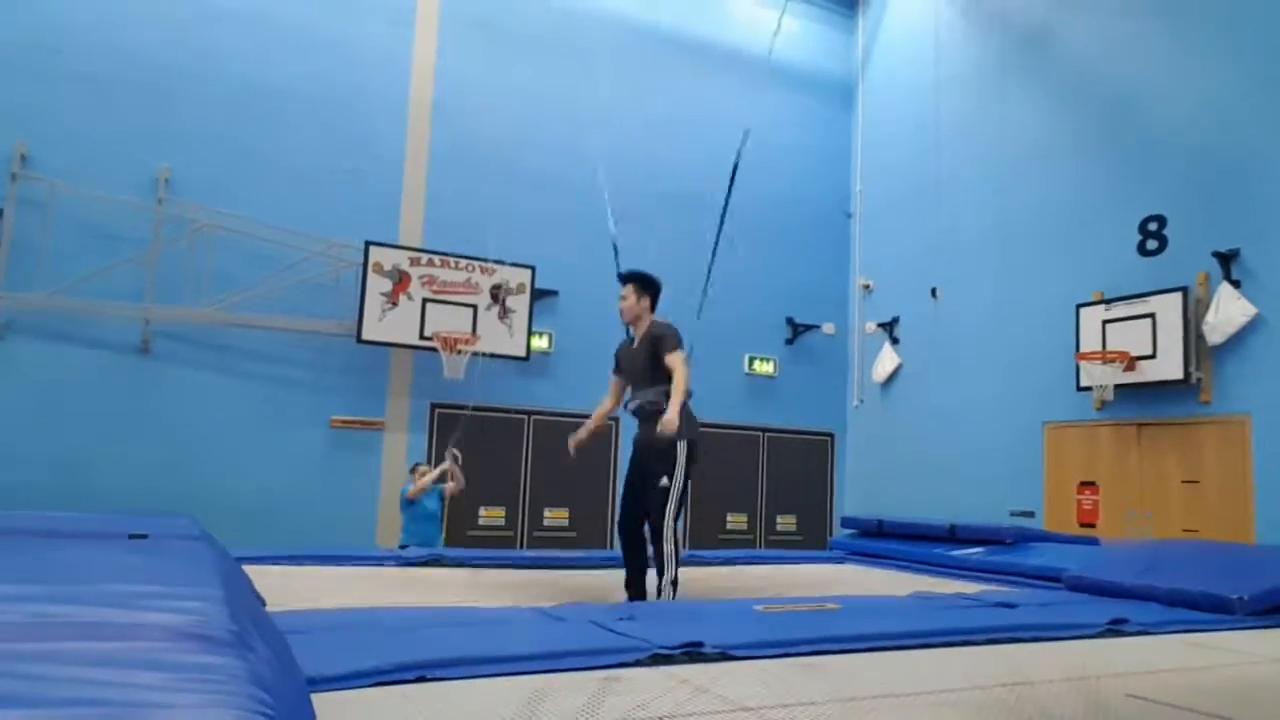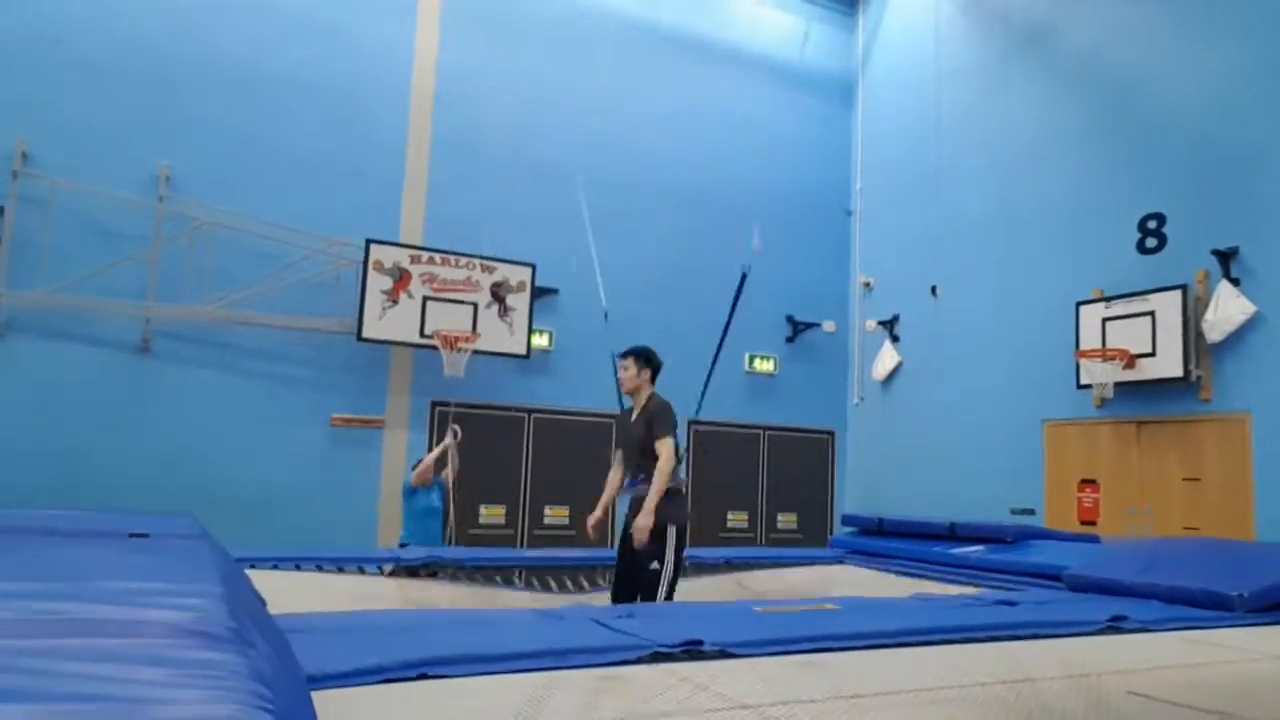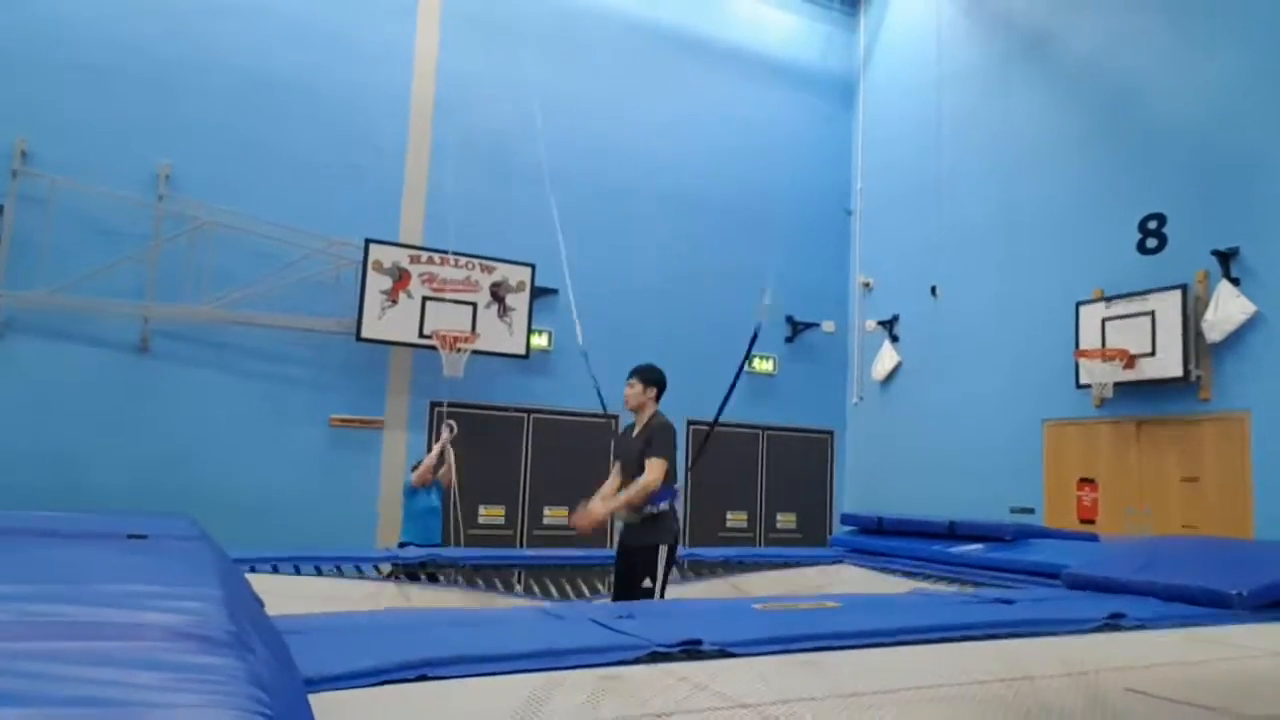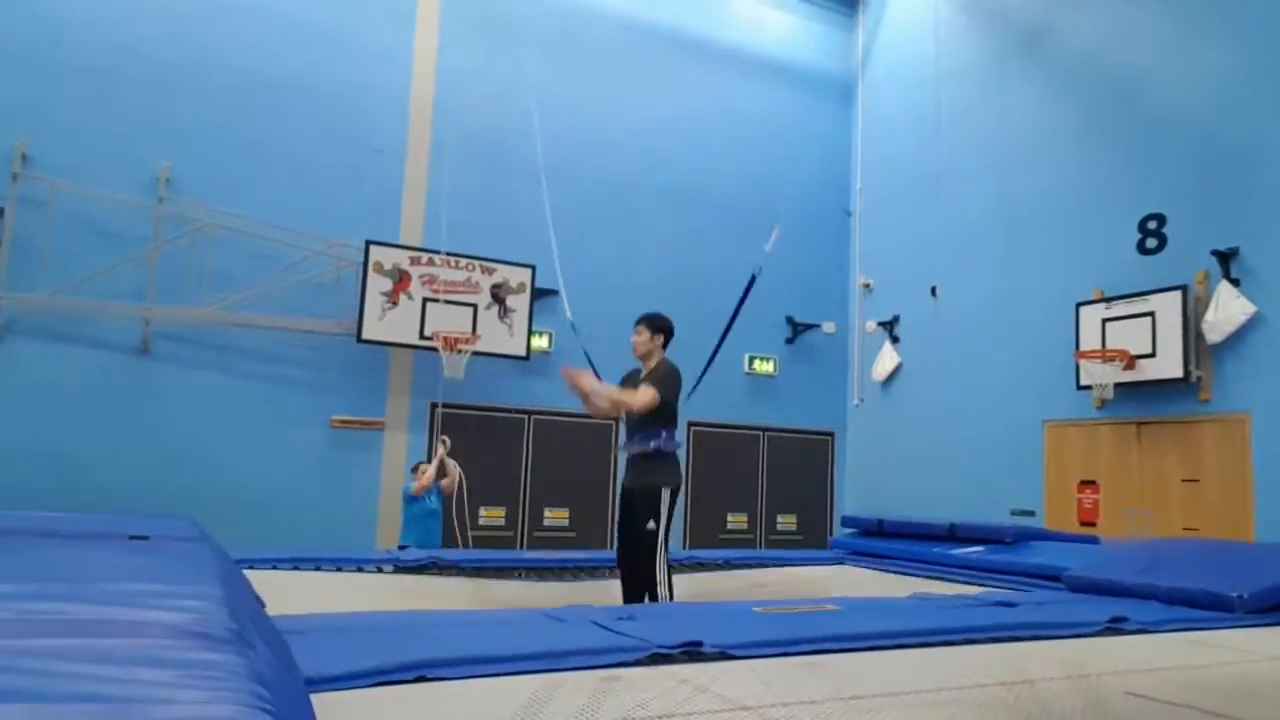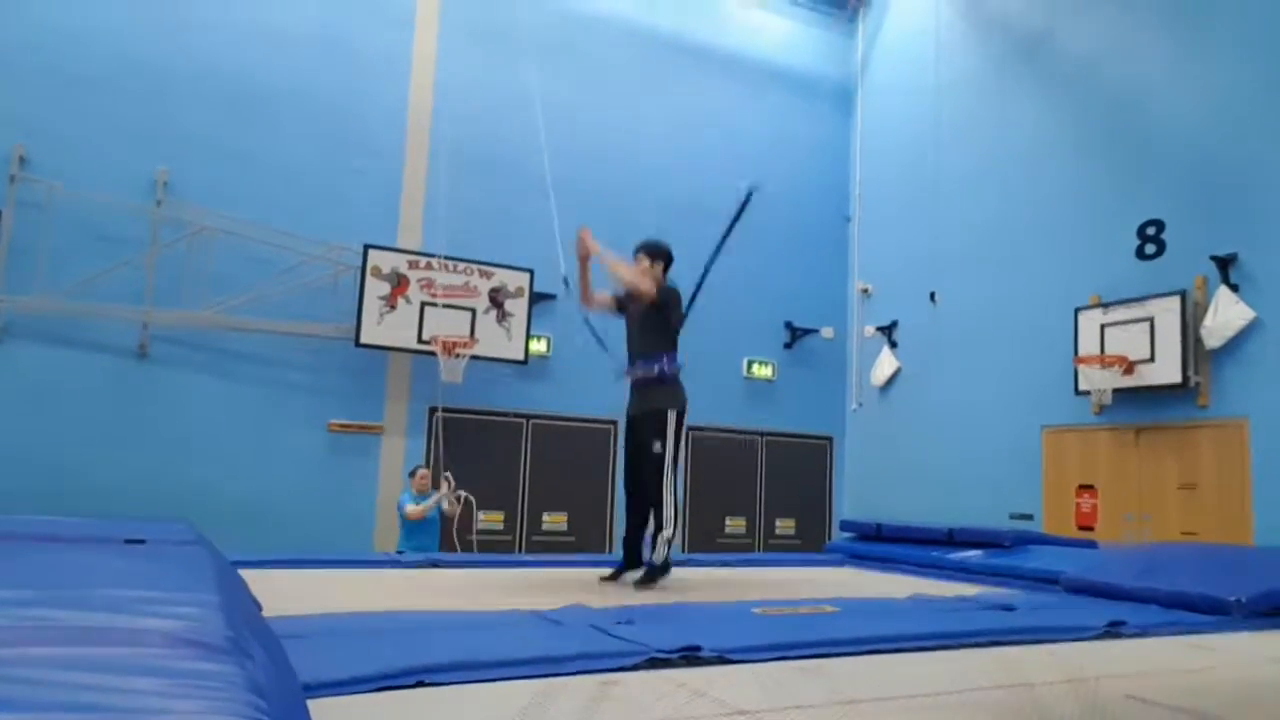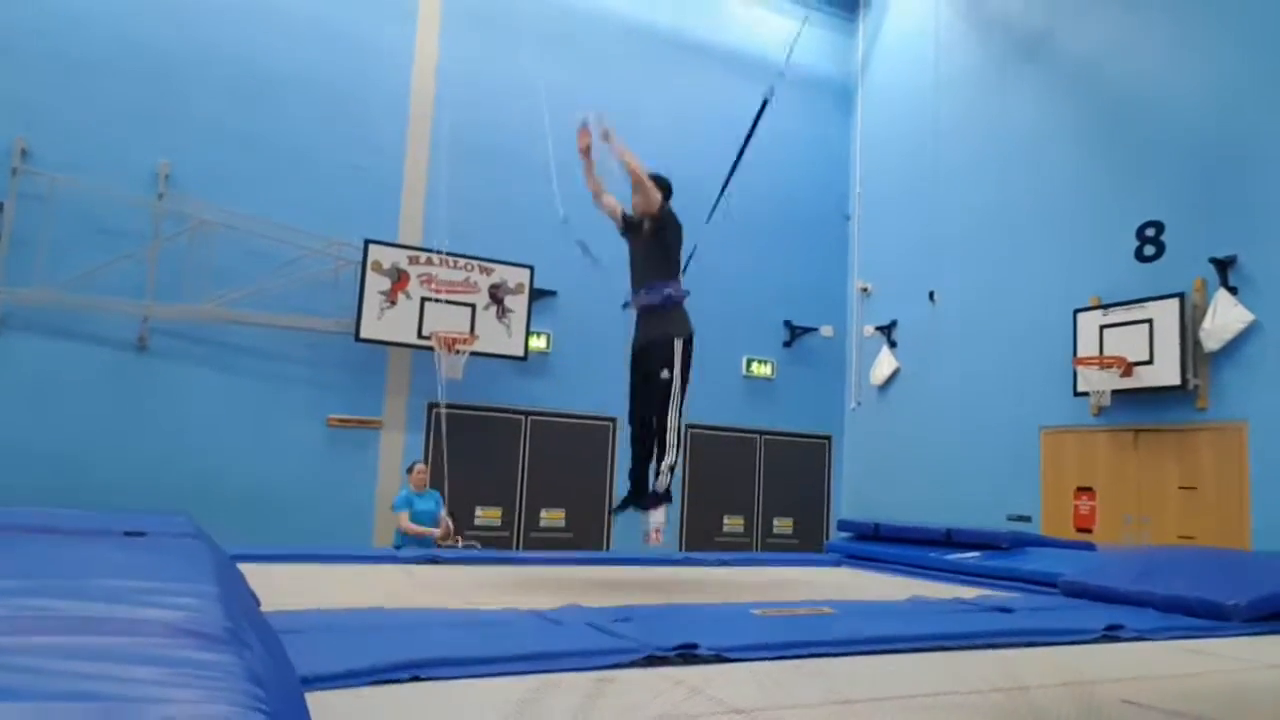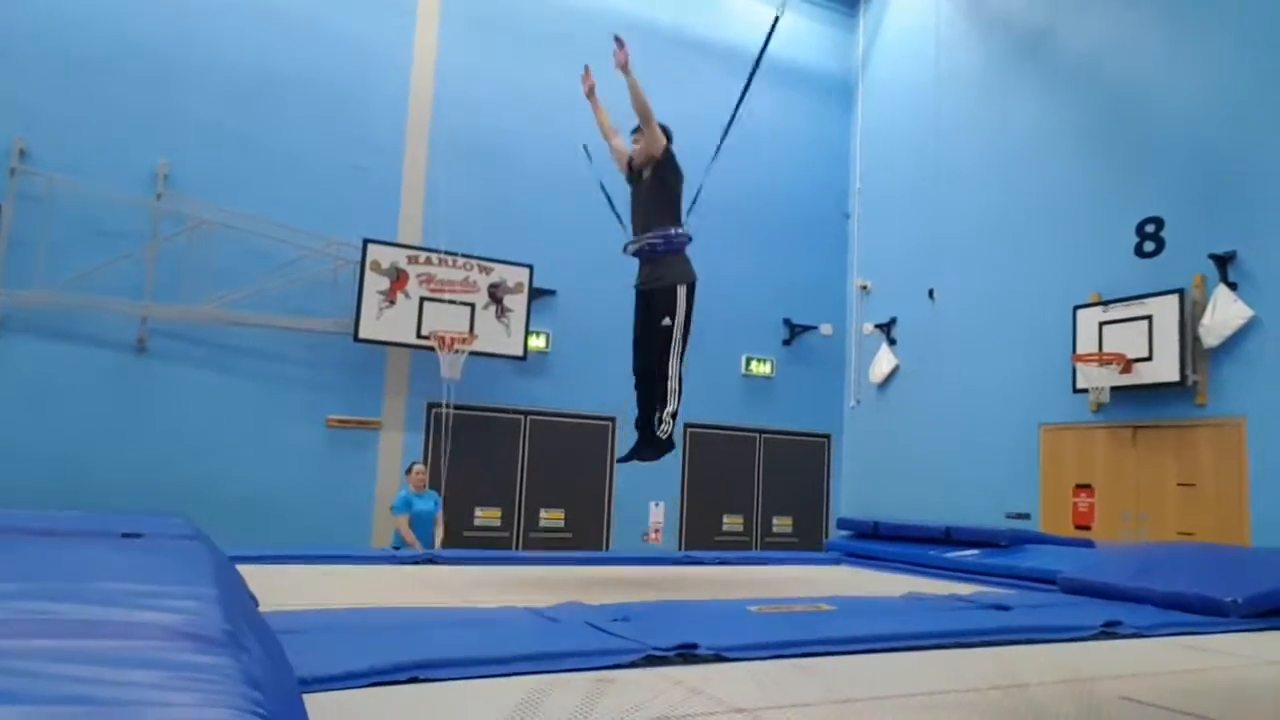
dt=0.1s
person 1, frame 1
left shoulder: (663, 333)
right shoulder: (625, 350)
left elbow: (680, 372)
right elbow: (613, 397)
left wrist: (675, 409)
right wrist: (585, 431)
left hip: (675, 436)
right hip: (647, 438)
left knee: (662, 524)
right knee: (628, 525)
left ankle: (666, 603)
right ankle: (636, 600)
person 1, frame 2
left shoulder: (660, 410)
right shoulder: (625, 418)
left elbow: (667, 462)
right elbow: (618, 471)
left wrist: (649, 511)
right wrist: (600, 511)
left hip: (664, 512)
right hip: (638, 510)
left knee: (655, 593)
right knee: (622, 594)
person 1, frame 3
left shoulder: (662, 429)
right shoulder: (627, 434)
left elbow: (652, 481)
right elbow: (615, 480)
left wrist: (608, 508)
right wrist: (594, 505)
left hip: (657, 529)
right hip: (632, 528)
right knee: (623, 604)
person 1, frame 4
left shoulder: (667, 373)
right shoulder: (632, 379)
left elbow: (638, 403)
right elbow: (602, 409)
left wrist: (594, 385)
right wrist: (585, 391)
left hip: (658, 479)
right hip: (634, 481)
left knee: (652, 561)
right knee: (627, 561)
person 1, frame 5
left shoulder: (667, 296)
right shoulder: (633, 304)
left elbow: (637, 284)
right elbow: (590, 301)
left wrist: (602, 254)
right wrist: (585, 266)
left hip: (664, 403)
right hip: (639, 403)
left knee: (659, 486)
right knee: (634, 487)
left ankle: (660, 559)
right ankle: (631, 557)
person 1, frame 6
left shoulder: (667, 224)
right shoulder: (635, 229)
left elbow: (642, 182)
right elbow: (601, 198)
left wrist: (614, 143)
right wrist: (587, 156)
left hip: (670, 331)
right hip: (644, 331)
left knee: (666, 413)
right knee: (639, 417)
left ankle: (662, 487)
right ankle: (638, 489)
person 1, frame 7
left shoulder: (667, 170)
right shoulder: (636, 175)
left elbow: (647, 119)
right elbow: (610, 135)
left wrist: (626, 72)
right wrist: (592, 96)
left hip: (673, 276)
right hip: (647, 277)
left knee: (667, 358)
right knee: (644, 362)
left ankle: (664, 430)
right ankle: (646, 433)
